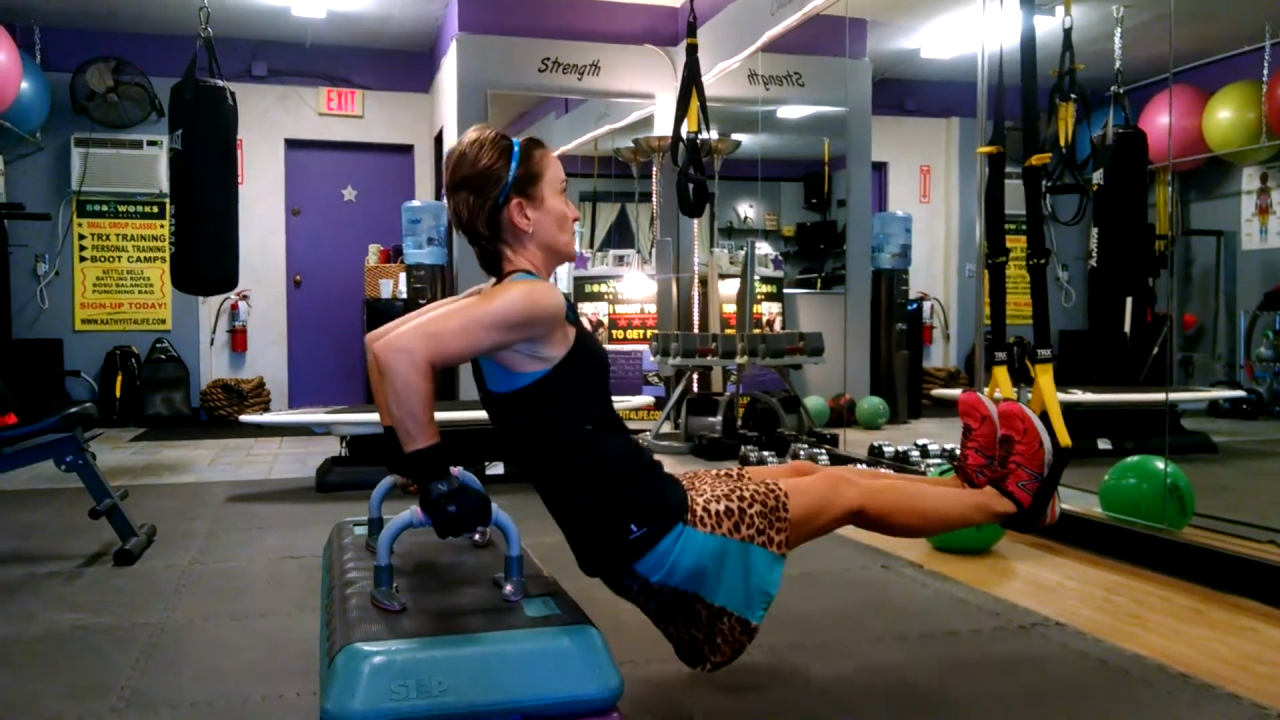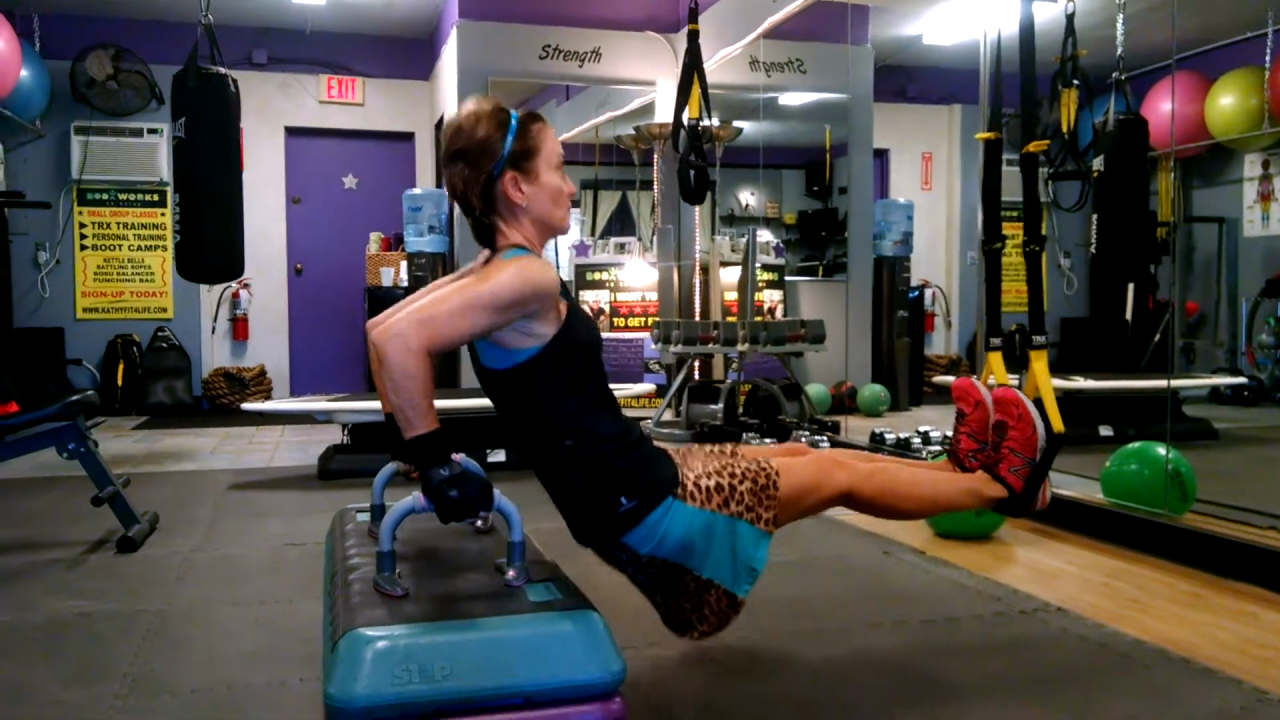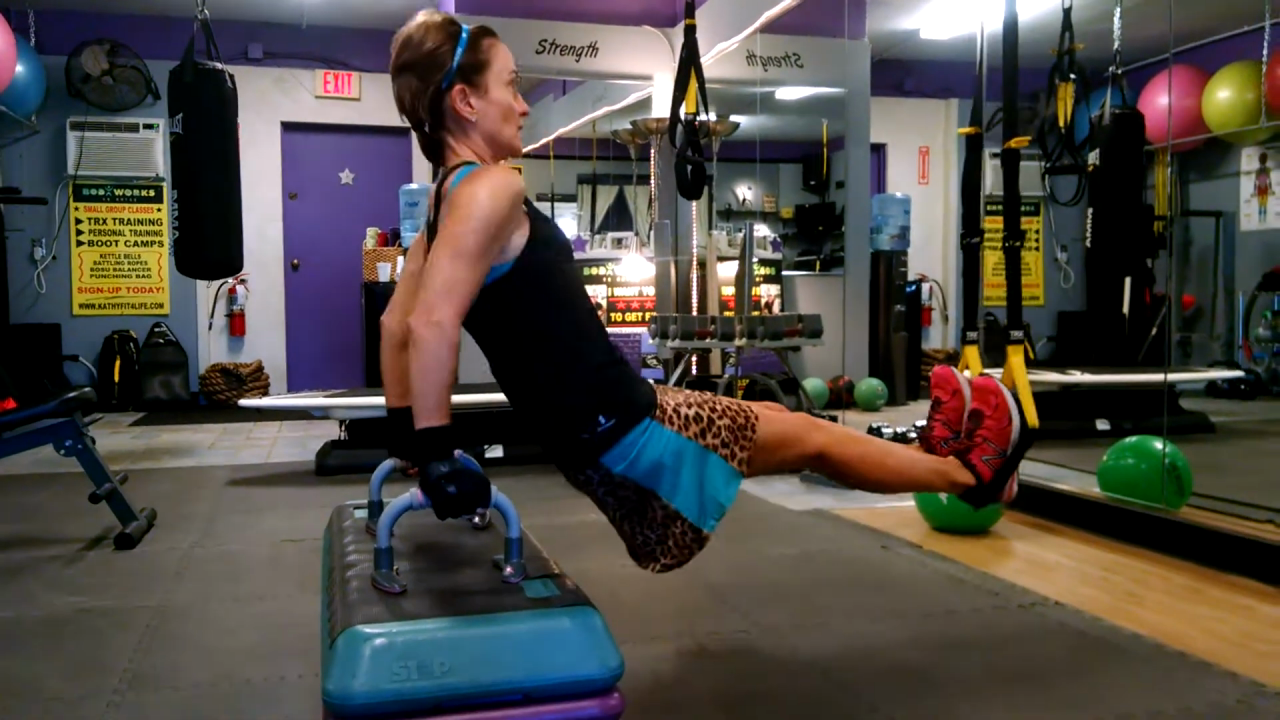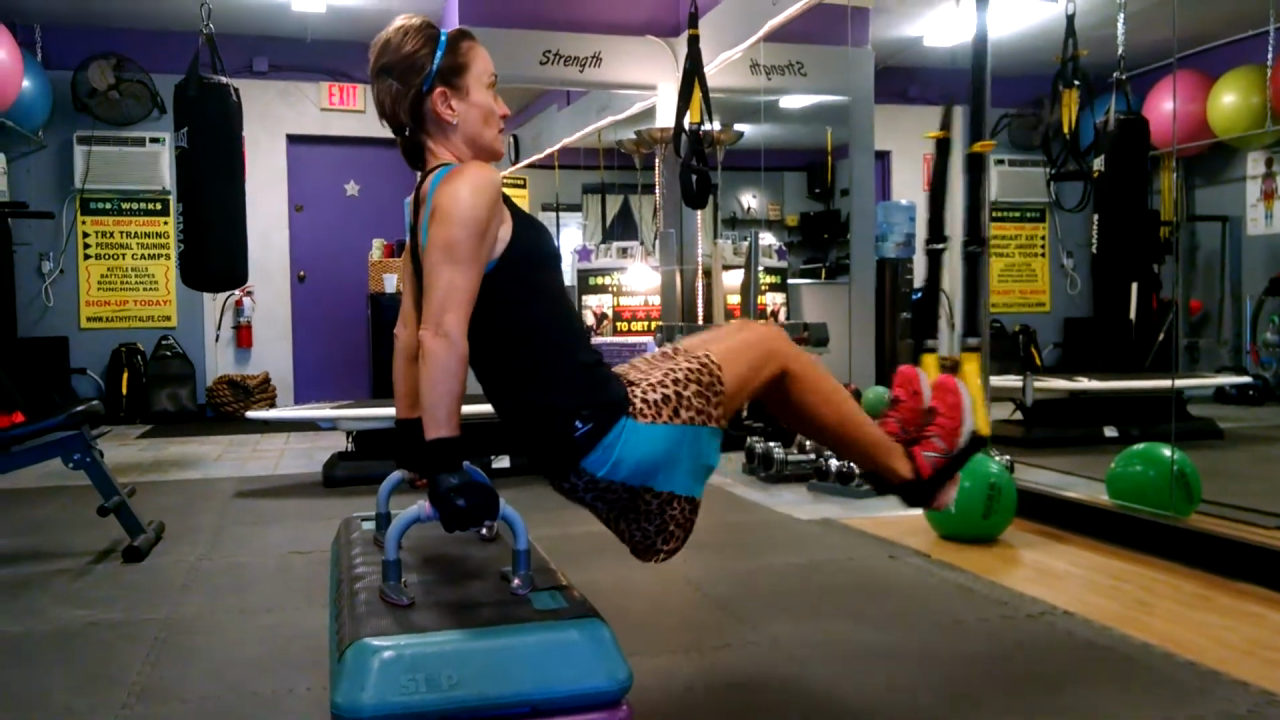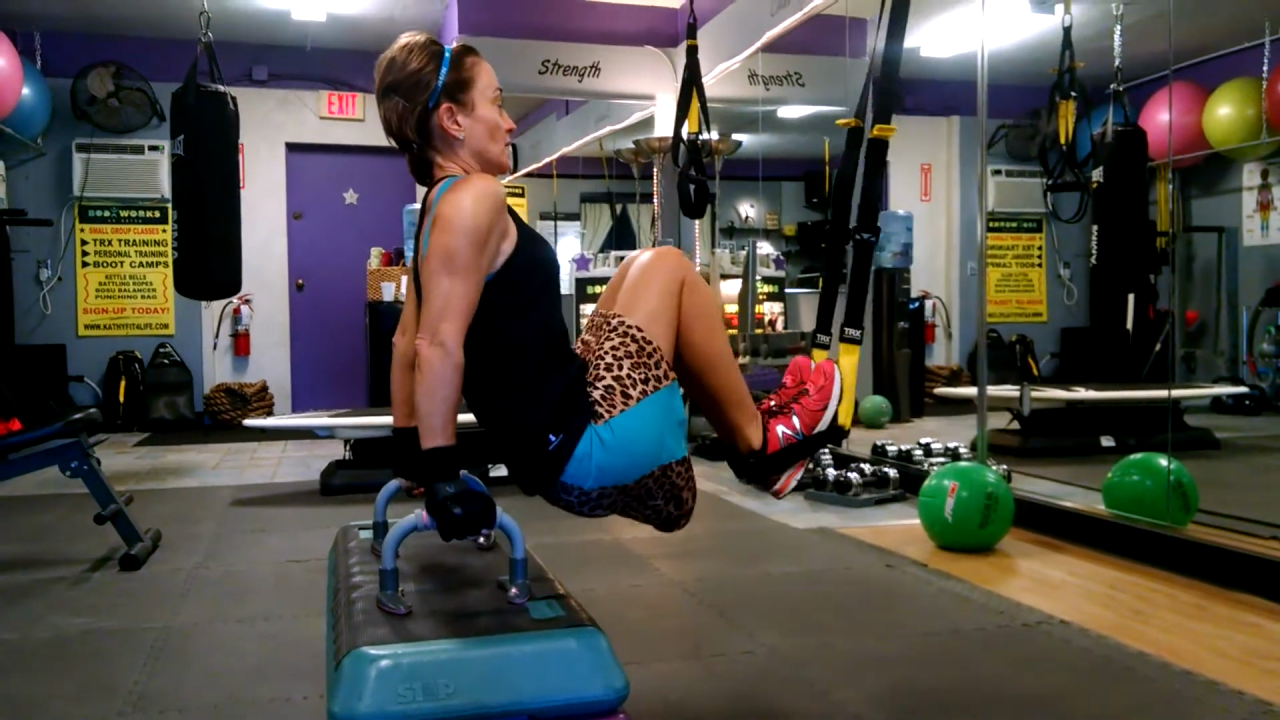
dt=0.4s
person 1, frame 1
left shoulder: (497, 297)
right shoulder: (533, 302)
left elbow: (387, 349)
right elbow: (394, 349)
left wrist: (410, 464)
right wrist: (434, 477)
left hip: (638, 508)
right hip: (651, 534)
left knee: (803, 472)
right knee: (845, 491)
left ankle: (970, 482)
right ankle: (1011, 502)
person 1, frame 2
left shoulder: (491, 273)
right shoulder: (526, 278)
left elbow: (383, 326)
right elbow: (394, 339)
left wrist: (416, 447)
right wrist: (433, 459)
left hip: (630, 484)
right hip: (641, 510)
left knee: (796, 452)
right knee: (835, 473)
left ankle: (961, 471)
right ankle: (998, 487)
person 1, frame 3
left shoulder: (451, 195)
right shoulder: (488, 189)
left elbow: (397, 325)
right elbow: (434, 326)
left wrist: (408, 438)
right wrist: (436, 453)
left hip: (590, 432)
right hip: (615, 433)
left knee: (769, 417)
right knee: (807, 435)
left ankle: (927, 458)
right ankle: (970, 476)
person 1, frame 4
left shoulder: (433, 198)
right shoulder: (469, 187)
left elbow: (410, 338)
right elbow: (444, 337)
left wrist: (414, 450)
right wrist: (446, 465)
left hip: (574, 437)
right hip: (601, 441)
left knee: (742, 339)
right knee: (769, 344)
left ankle: (874, 440)
right ankle: (904, 465)
person 1, frame 5
left shoulder: (442, 207)
right shoulder: (473, 197)
left elbow: (408, 344)
right elbow: (439, 346)
left wrist: (411, 458)
right wrist: (442, 474)
left hip: (552, 447)
right hip: (581, 451)
left knee: (649, 272)
right knee: (666, 266)
left ankle: (750, 422)
right ankle: (756, 439)
